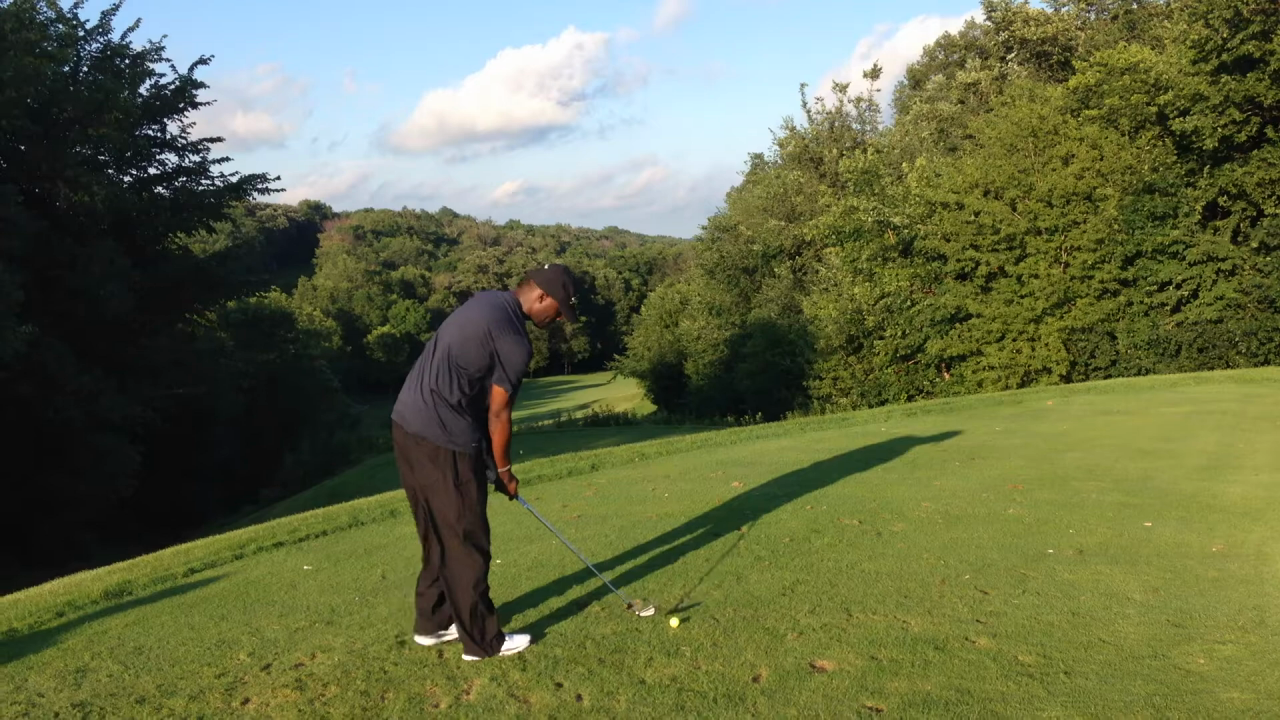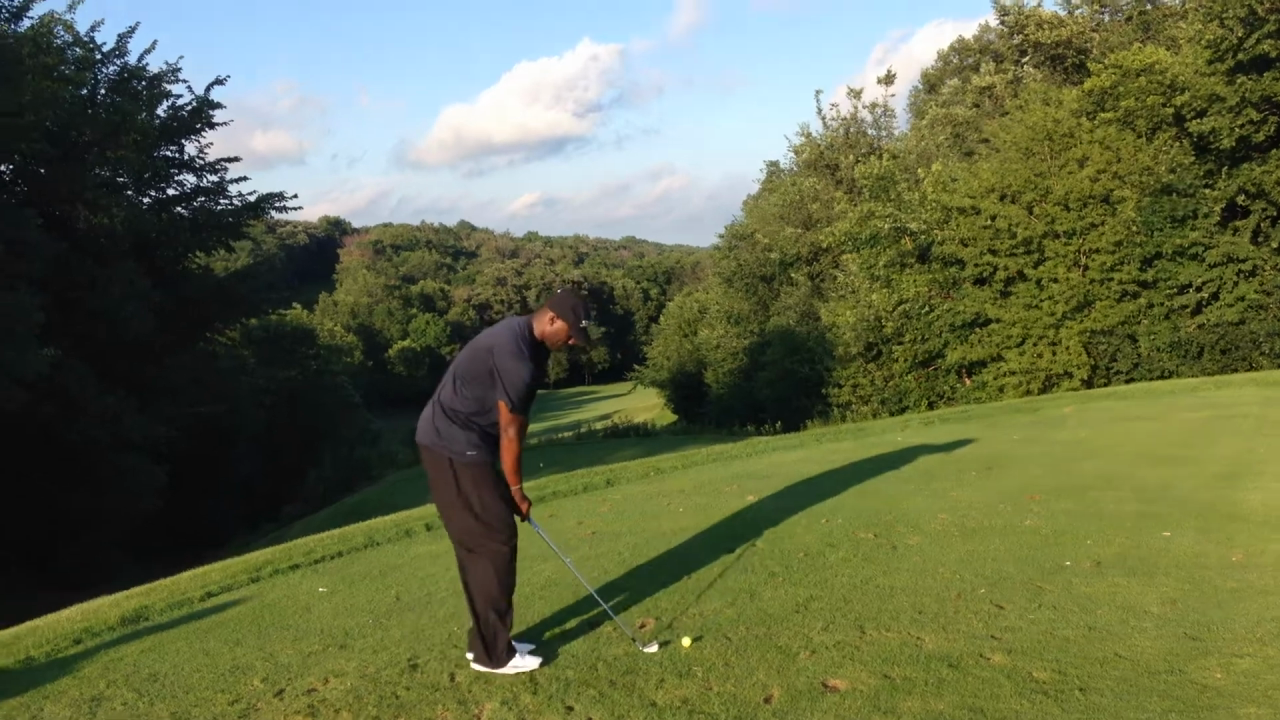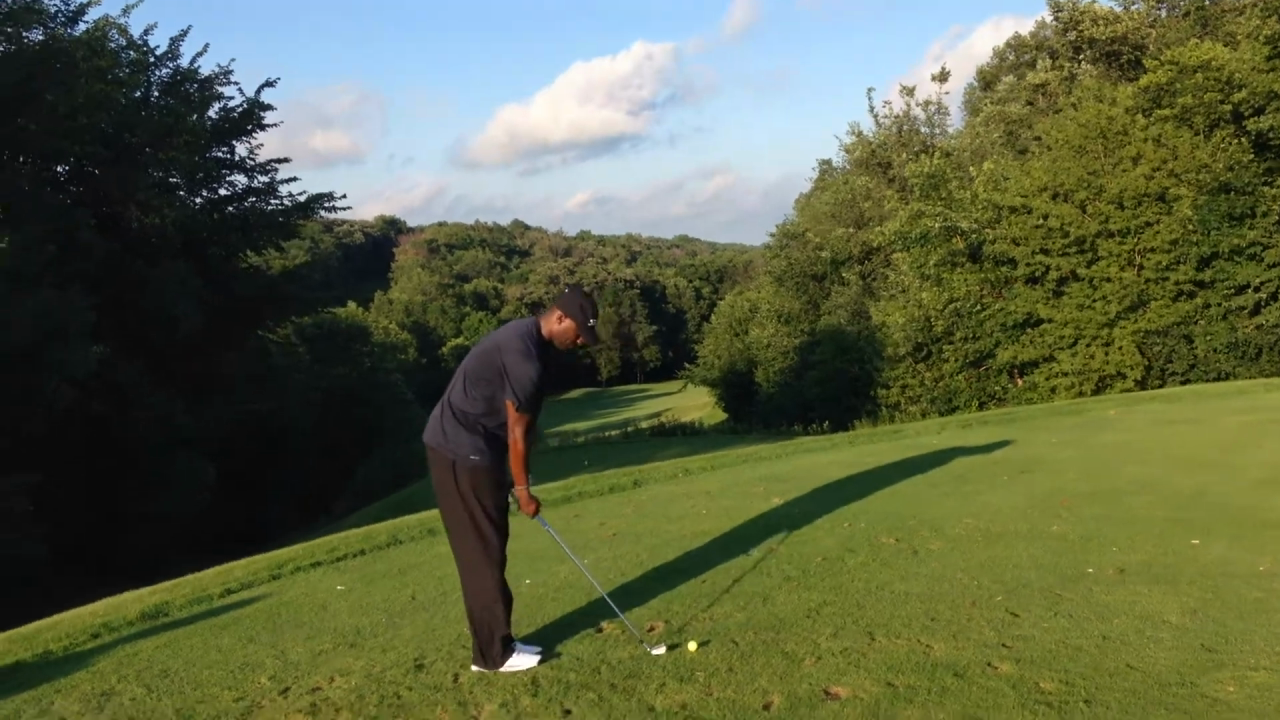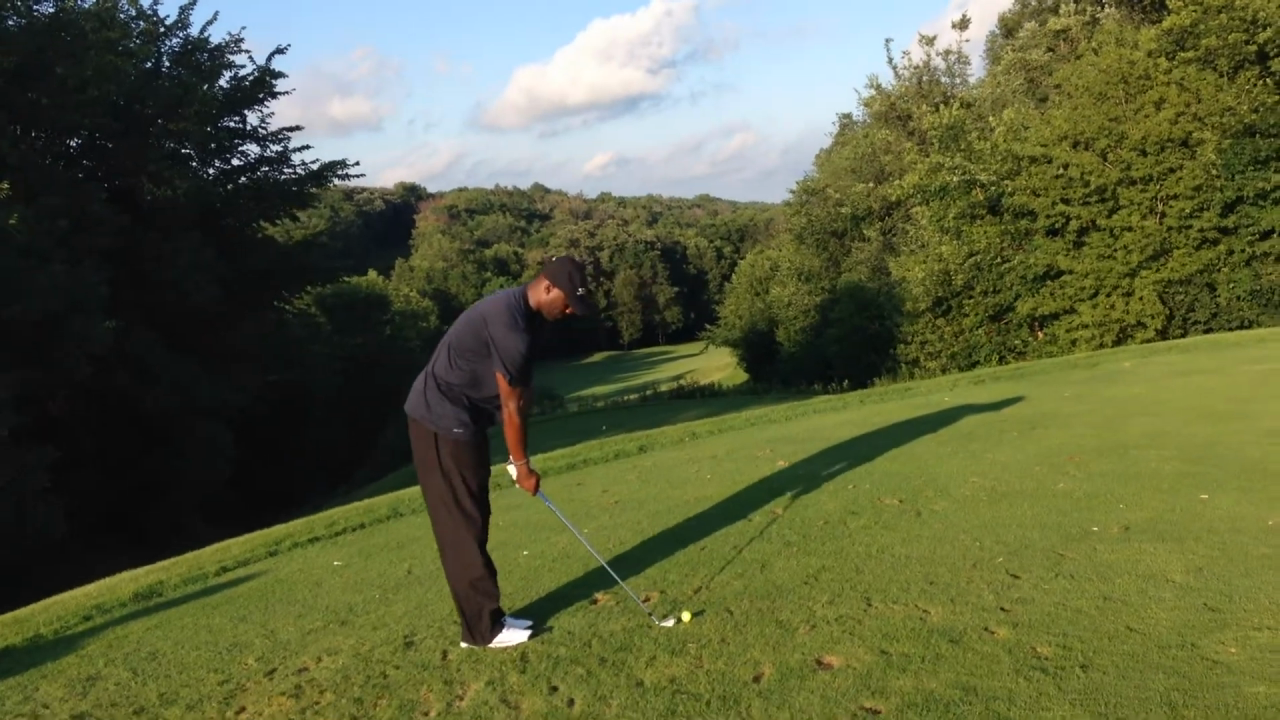
dt=0.5s
person 1, frame 1
left shoulder: (487, 301)
right shoulder: (514, 340)
right elbow: (498, 414)
left wrist: (490, 460)
right wrist: (503, 470)
left hip: (409, 423)
right hip: (443, 439)
left knee: (441, 534)
right knee: (465, 542)
left ankle: (432, 622)
right ankle: (482, 640)
person 1, frame 2
left shoulder: (525, 339)
right shoulder: (516, 356)
left elbow: (516, 422)
right elbow: (509, 431)
left wrist: (511, 486)
right wrist: (516, 490)
left hip: (465, 443)
right hip: (452, 446)
left knee: (486, 542)
right knee: (495, 541)
left ankle: (487, 639)
right ankle: (493, 651)
person 1, frame 3
left shoulder: (528, 337)
right shoulder: (524, 355)
left elbow: (522, 424)
right elbow: (517, 431)
left wrist: (518, 479)
right wrist: (523, 489)
left hip: (474, 447)
right hip: (461, 451)
left knee: (491, 548)
right knee: (482, 552)
left ankle: (498, 641)
right ankle: (492, 653)
person 1, frame 4
left shoulder: (517, 307)
right shoulder: (510, 325)
left elbow: (520, 395)
right elbow: (511, 405)
left wrist: (520, 455)
right wrist: (522, 465)
left hip: (459, 419)
right hip: (442, 421)
left knee: (473, 522)
right knee: (462, 525)
left ankle: (488, 615)
right ankle: (482, 628)
